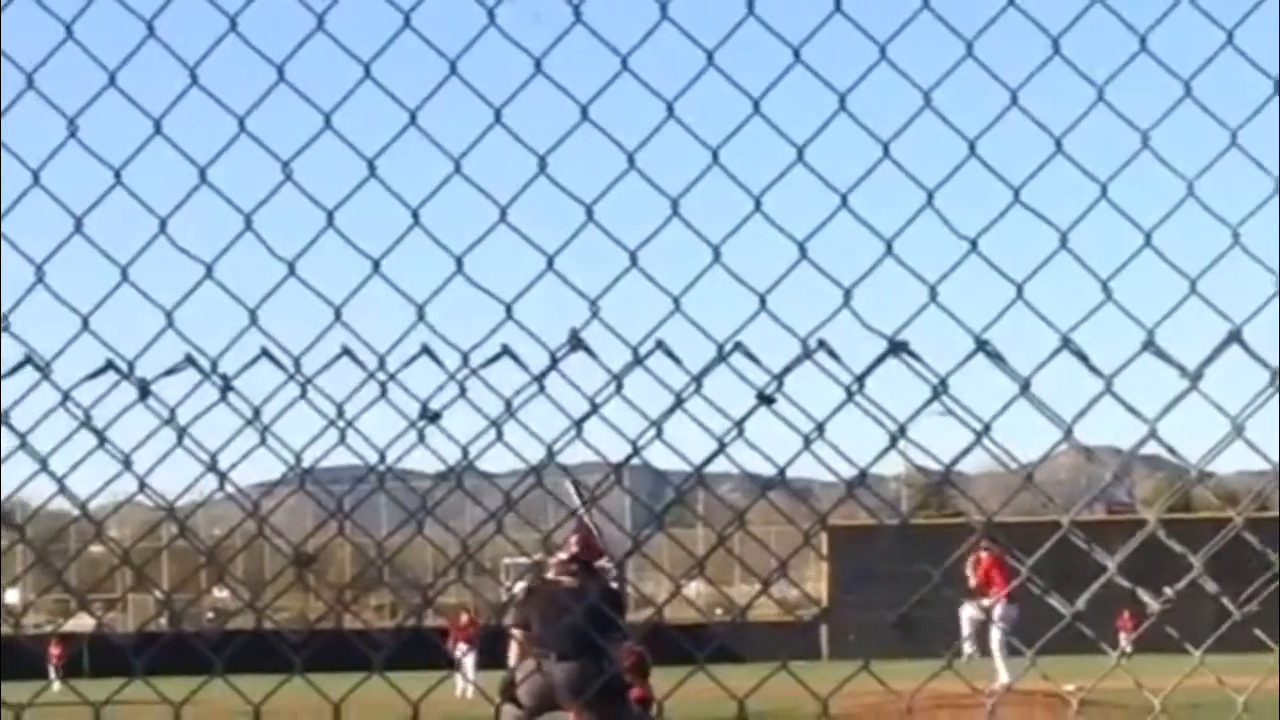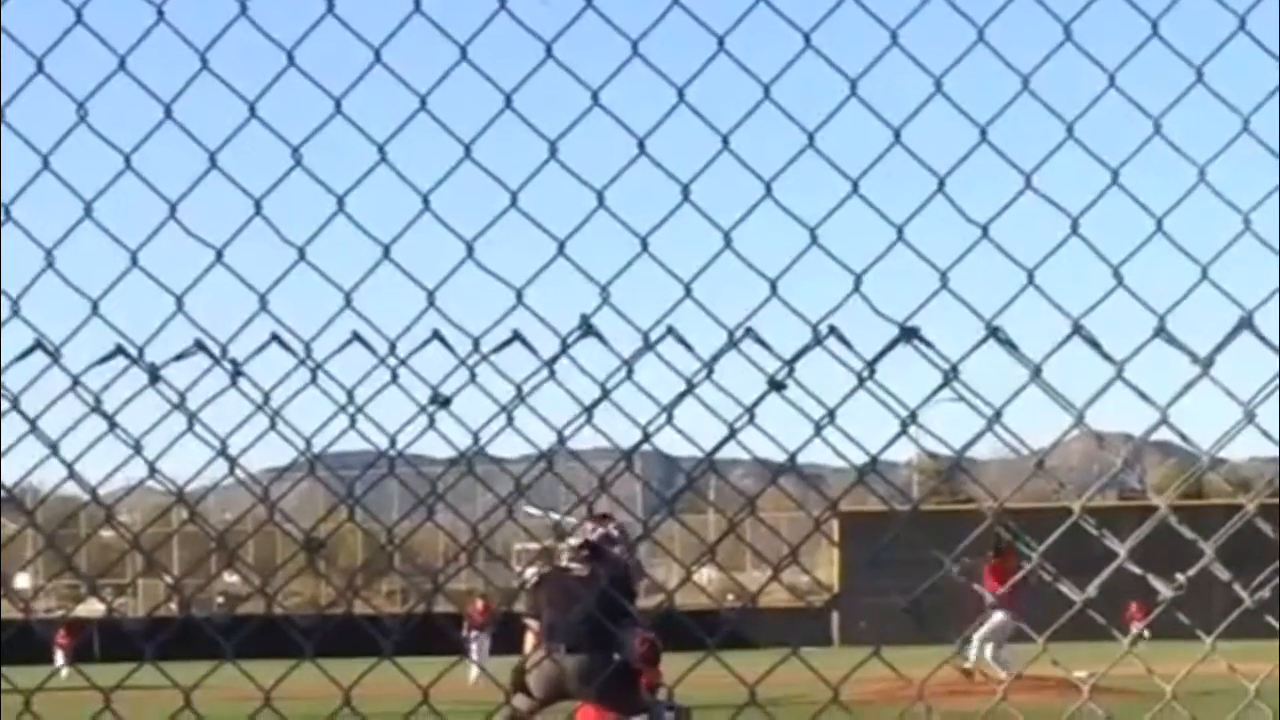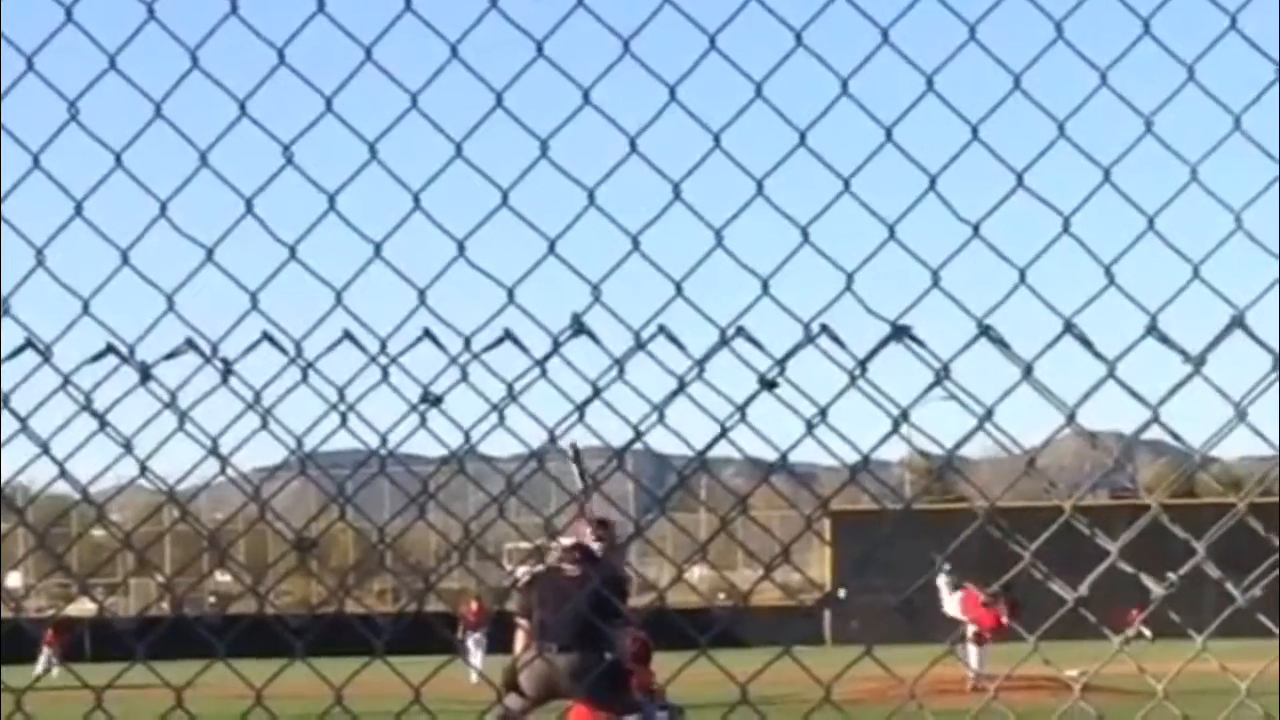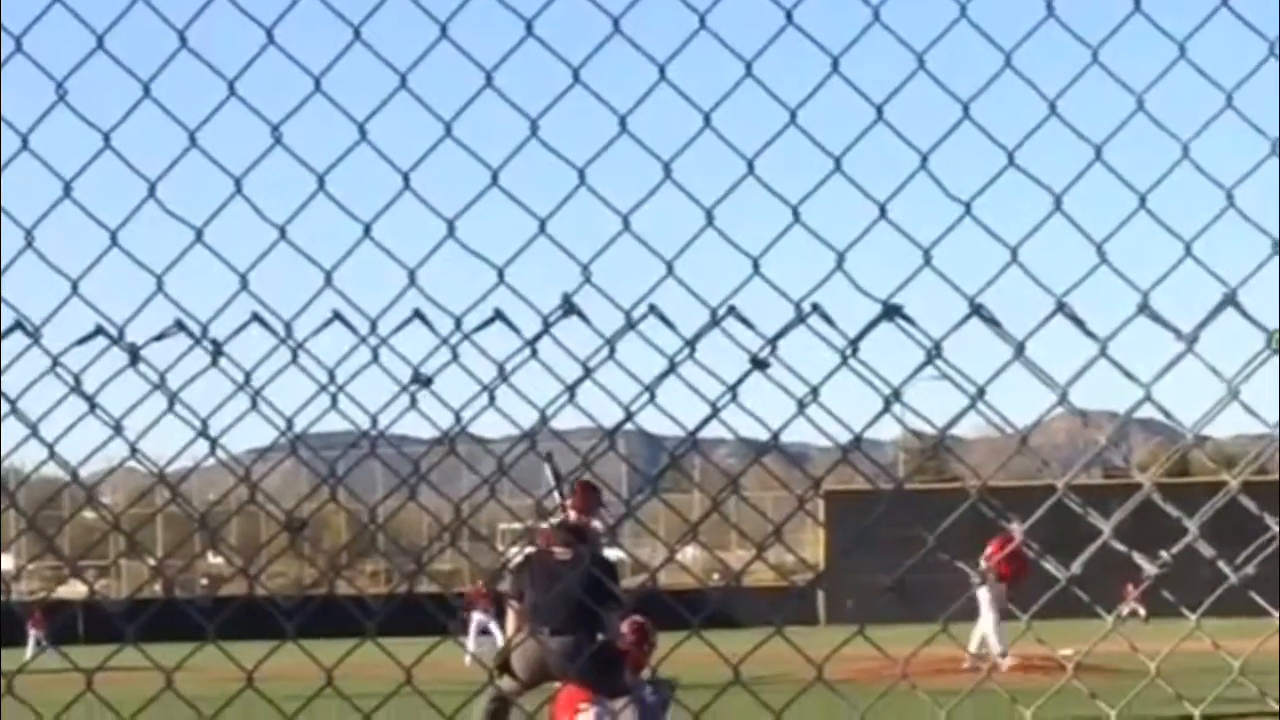
dt=0.5s
person 1, frame 1
left shoulder: (533, 592)
right shoulder: (606, 594)
left elbow: (518, 643)
right elbow: (615, 650)
left hip: (535, 674)
right hip: (582, 674)
person 1, frame 2
left shoulder: (545, 580)
right shoulder: (615, 576)
left elbow: (534, 634)
right elbow: (628, 633)
left hip: (548, 666)
right hip: (594, 665)
person 1, frame 3
left shoulder: (535, 580)
right shoulder: (606, 579)
left elbow: (523, 632)
left wrist: (517, 673)
left hip: (539, 665)
right hip: (583, 665)
person 1, frame 4
left shoulder: (527, 562)
right shoulder: (597, 562)
left elbow: (514, 615)
right elbow: (611, 616)
left wrist: (512, 648)
left hip: (532, 648)
right hip: (580, 646)
left knee: (498, 695)
right knee: (628, 696)
